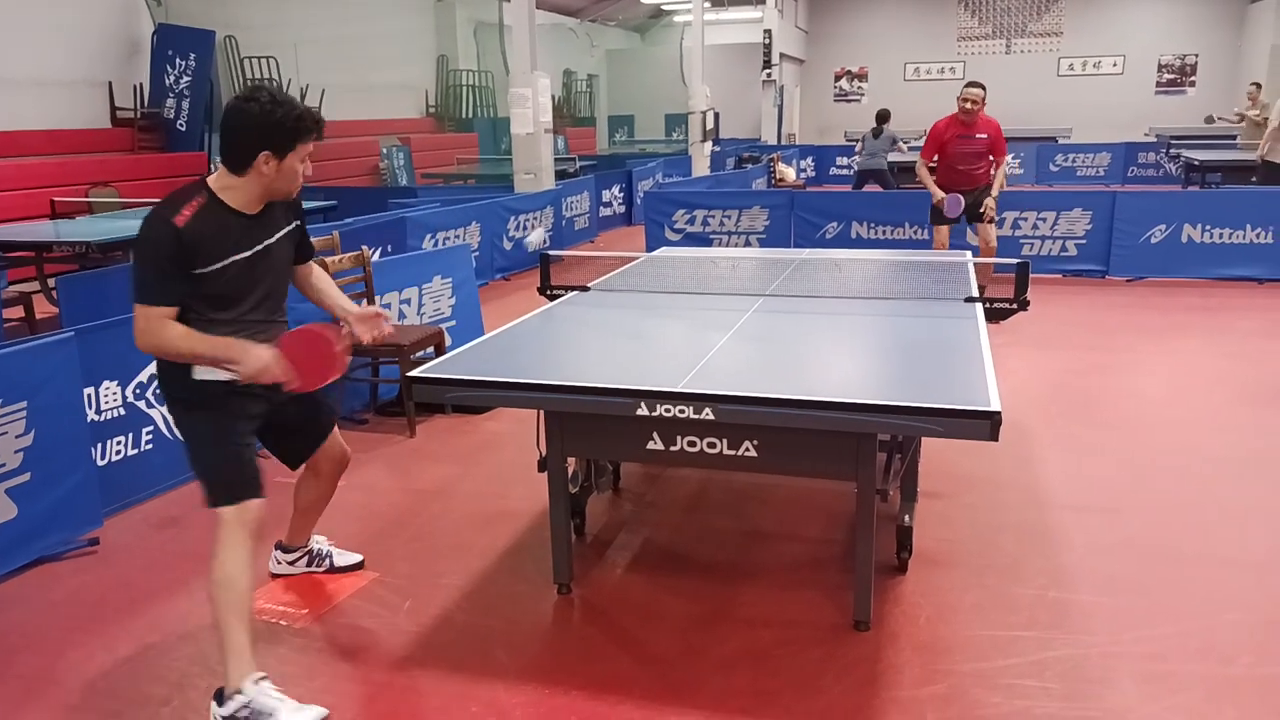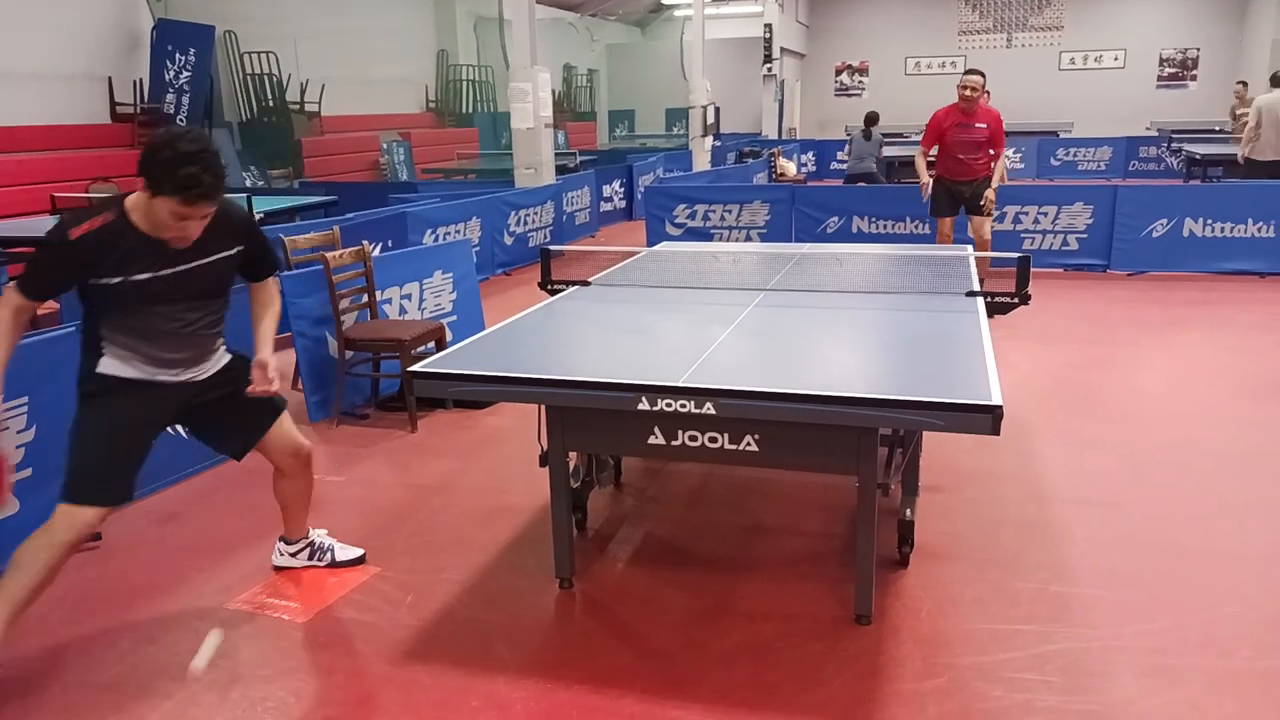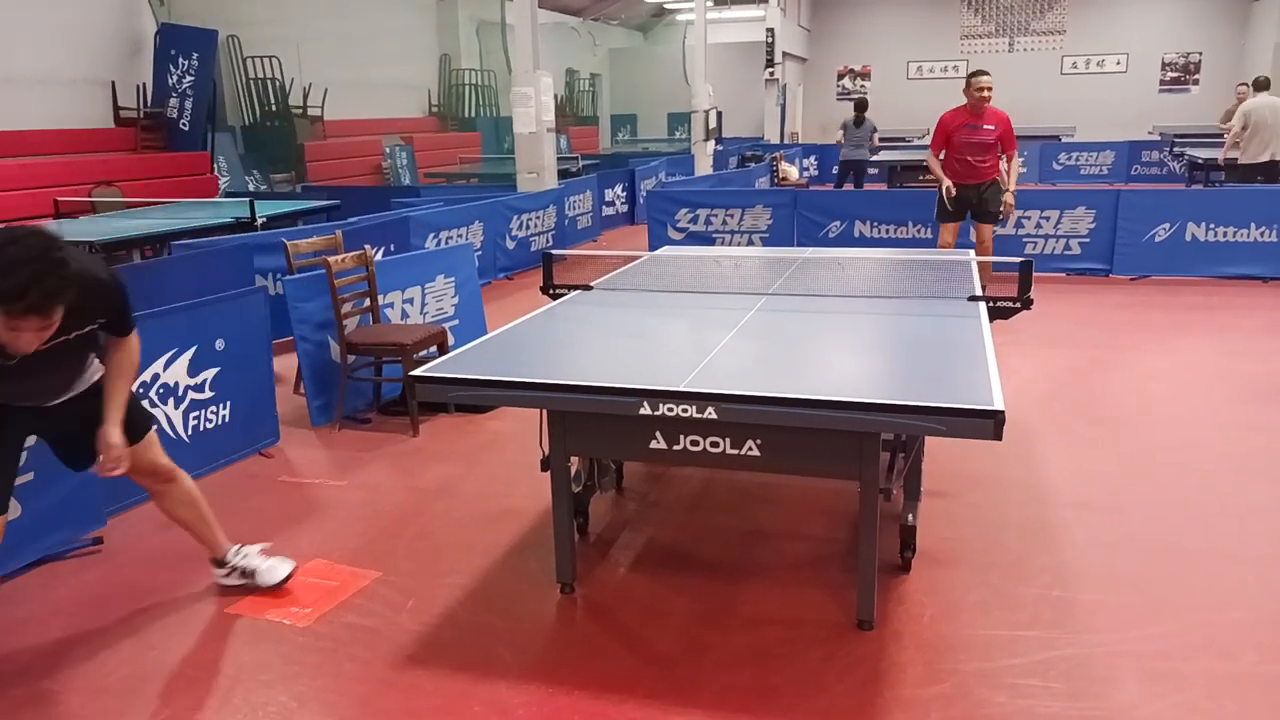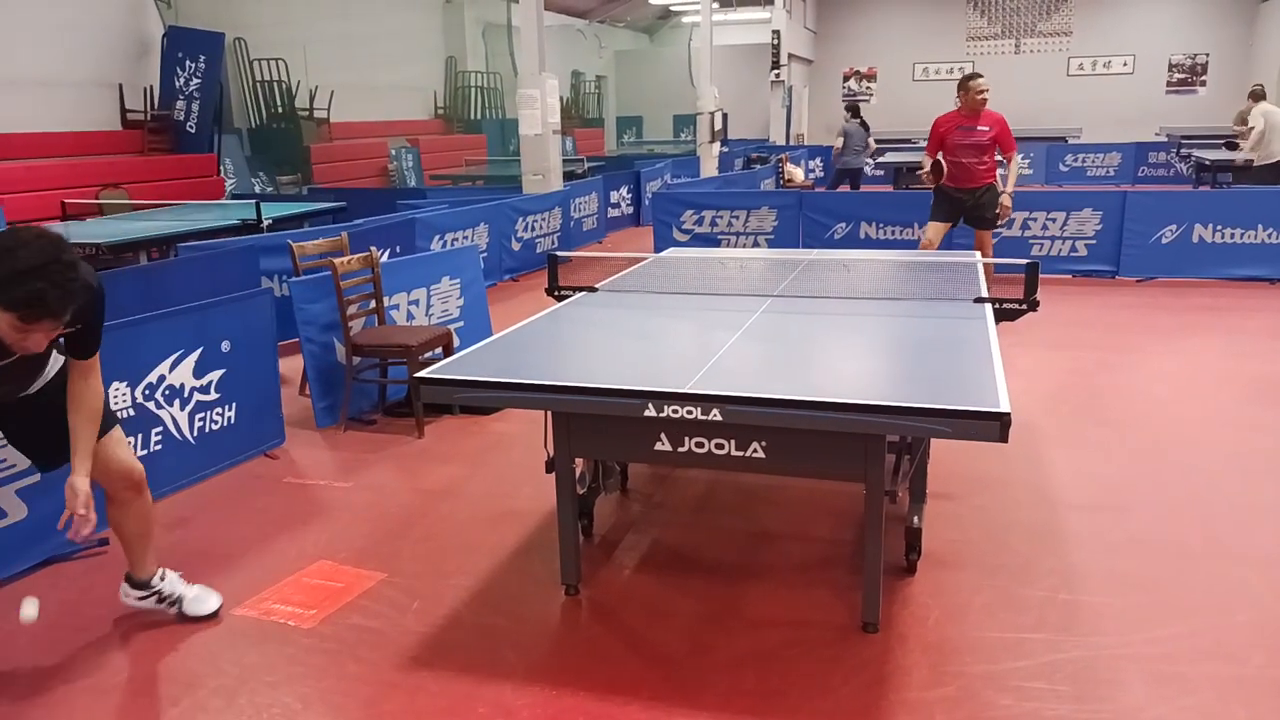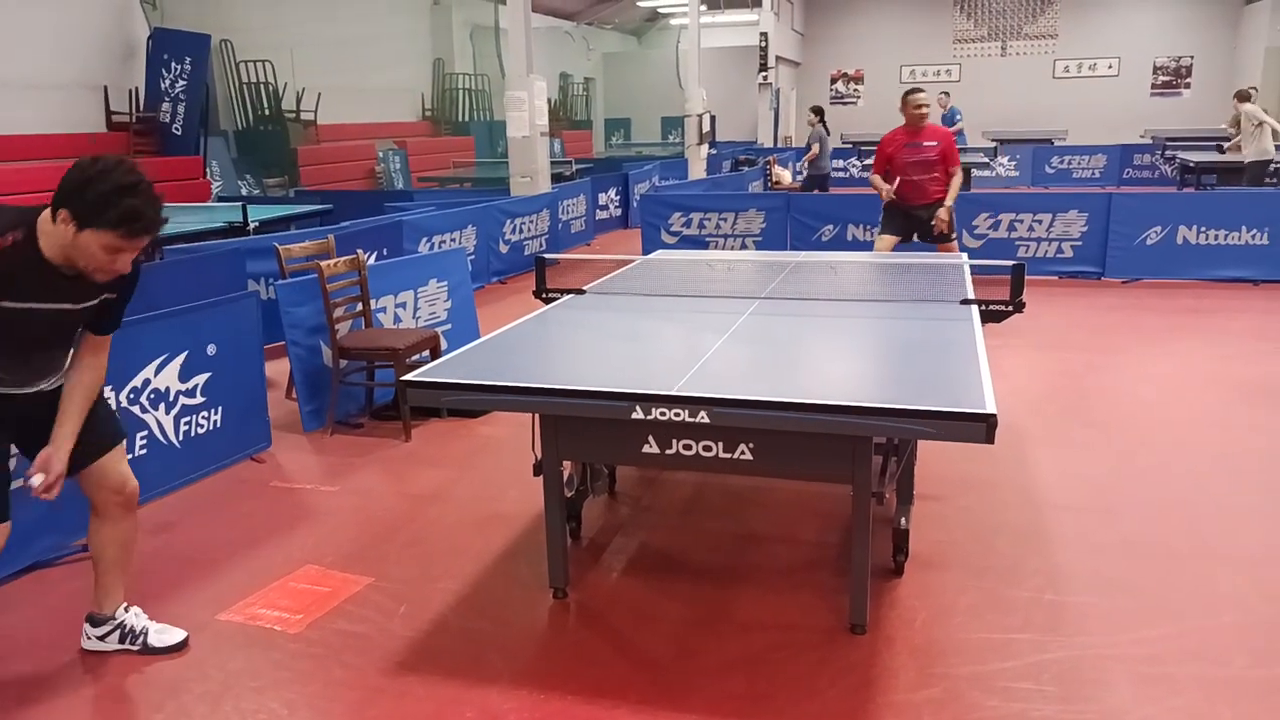
dt=0.3s
person 1, frame 1
left shoulder: (283, 205)
right shoulder: (177, 227)
left elbow: (302, 268)
right elbow: (151, 332)
left wrist: (346, 308)
right wrist: (240, 356)
left hip: (273, 373)
right hip: (208, 386)
left knee: (330, 457)
right knee: (240, 516)
left ankle: (296, 549)
person 1, frame 2
left shoulder: (231, 222)
right shoulder: (81, 237)
left elbow: (265, 281)
left wrist: (265, 351)
left hip: (209, 370)
right hip: (123, 384)
left knee: (296, 452)
right knee: (75, 523)
left ankle: (295, 542)
person 1, frame 3
left shoulder: (95, 285)
left elbow: (123, 343)
left wrist: (113, 424)
left hip: (80, 387)
left knee: (158, 471)
left ankle: (229, 559)
person 1, frame 4
left shoulder: (79, 290)
left elbow: (84, 370)
left wrist: (81, 471)
left hip: (40, 382)
left knee: (127, 474)
left ankle: (146, 582)
person 1, frame 5
left shoulder: (119, 267)
left elbow: (94, 351)
left wrist: (60, 444)
left hip: (53, 384)
left knee: (119, 491)
left ankle: (107, 621)
person 2, frame 1
left shoulder: (992, 127)
right shoulder: (941, 127)
left elbow: (1001, 164)
right elbow: (921, 166)
left wrist: (993, 196)
right wrist: (934, 191)
left hip: (980, 192)
right hip: (946, 193)
left knee: (989, 245)
right knee: (940, 247)
left ankle: (980, 294)
person 2, frame 2
left shoulder: (993, 117)
right shoulder: (941, 116)
left elbow: (999, 156)
right elbow: (921, 153)
left wrist: (993, 187)
right wrist: (924, 176)
left hip: (980, 183)
right hip: (946, 183)
left knee: (984, 238)
right knee: (944, 238)
person 2, frame 3
left shoulder: (1001, 119)
right shoulder: (948, 119)
left elbow: (1012, 157)
right elbow: (932, 156)
left wrist: (1010, 189)
right wrist: (943, 178)
left hip: (987, 187)
right hip: (954, 188)
left knee: (984, 243)
right knee: (945, 243)
person 2, frame 4
left shoulder: (996, 121)
right shoulder: (942, 122)
left elbow: (1012, 158)
right elbow: (928, 155)
left wrist: (1008, 192)
right wrist: (929, 169)
left hip: (983, 191)
right hip: (948, 191)
left knee: (984, 249)
right knee: (927, 243)
person 2, frame 5
left shoulder: (943, 135)
right shoulder: (889, 141)
left elbow: (956, 174)
right elbow: (875, 175)
left wrist: (946, 206)
right wrist: (882, 188)
left hip: (936, 206)
right hip: (900, 207)
